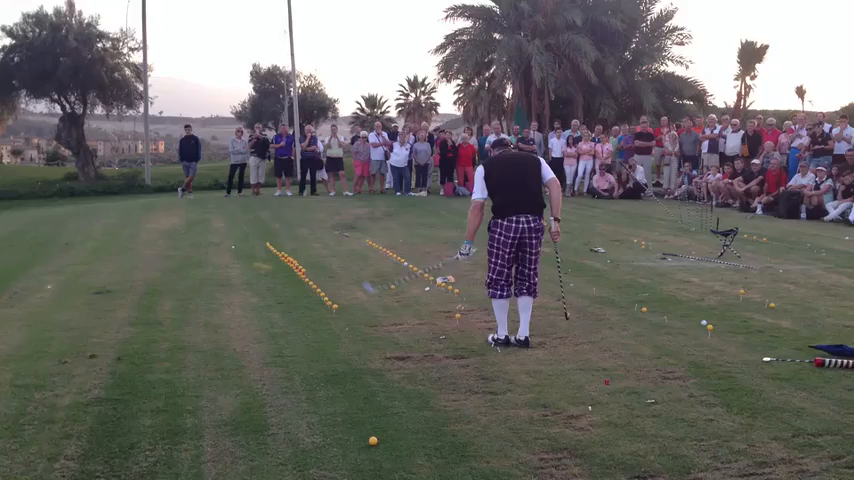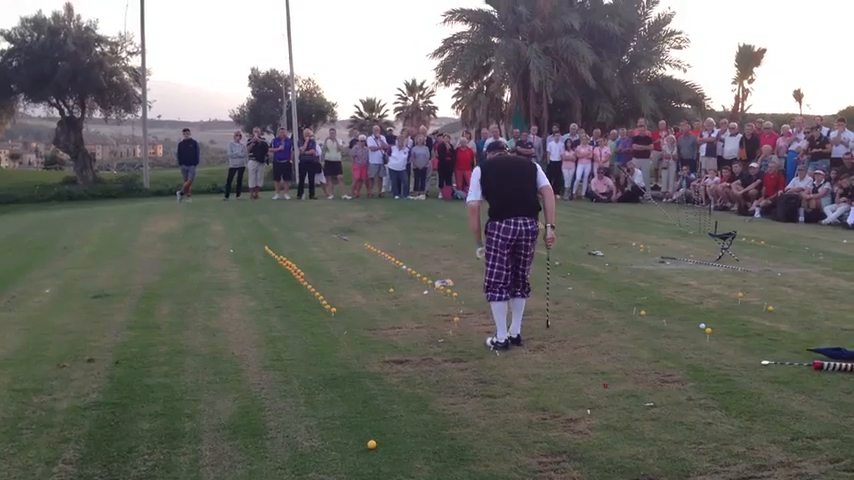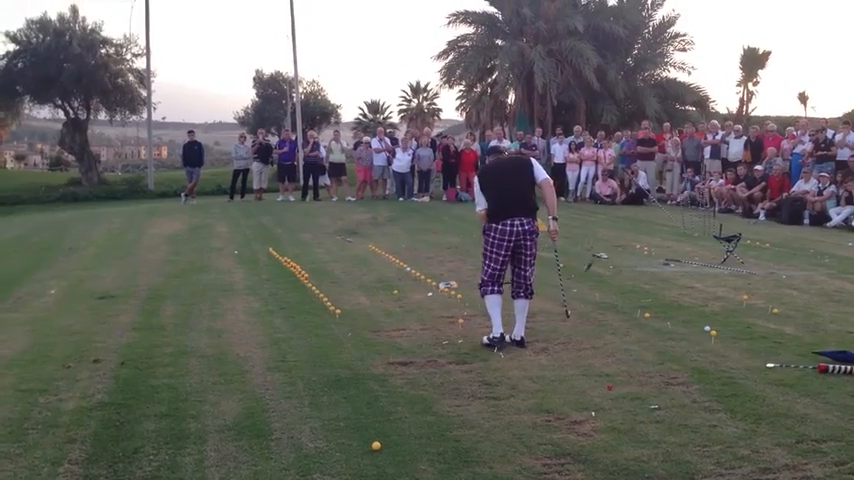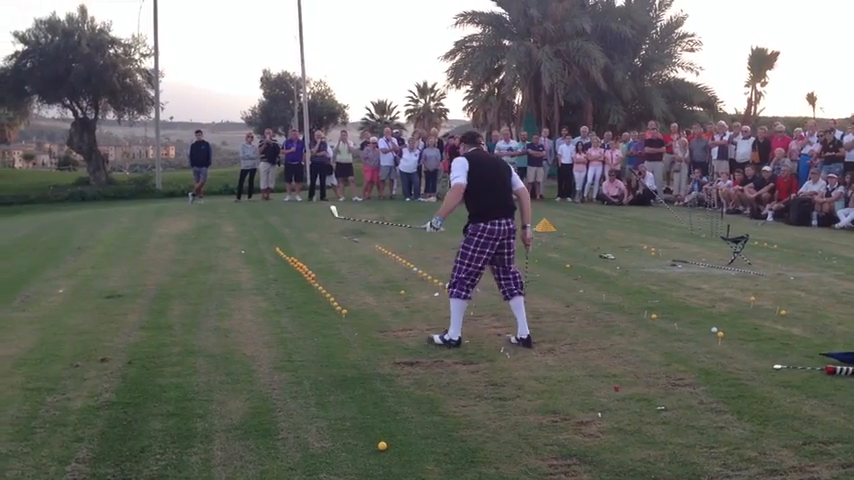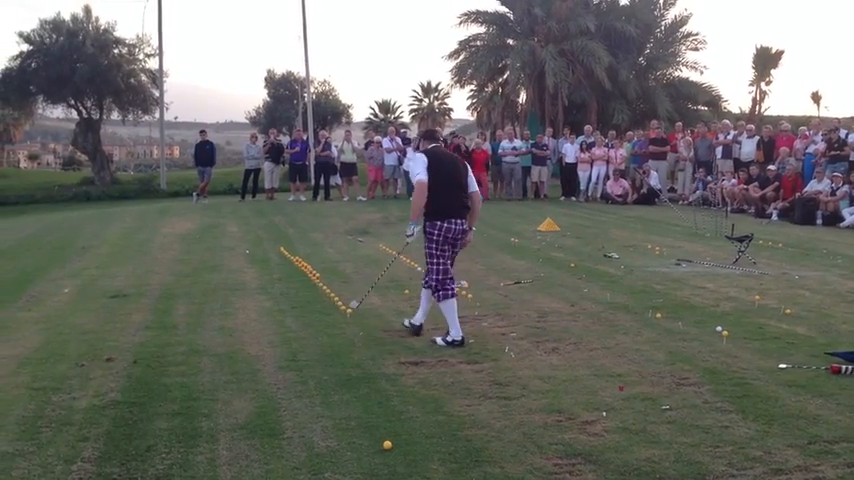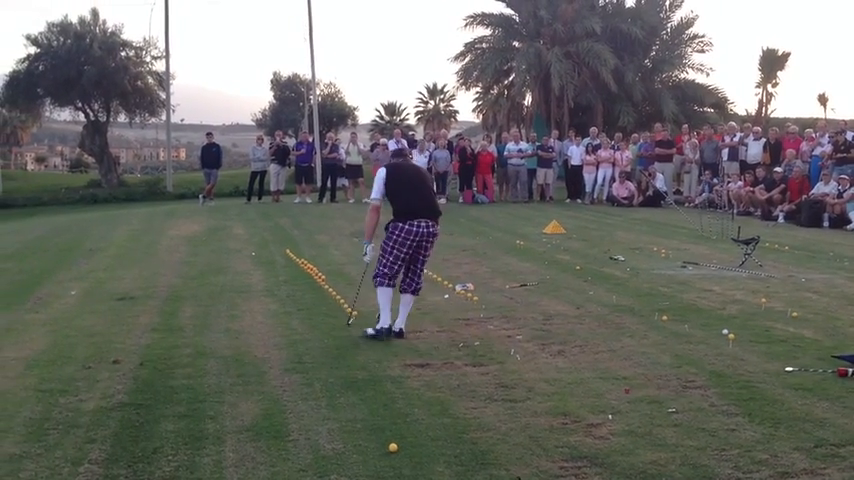
dt=0.4s
person 1, frame 1
left shoulder: (486, 166)
right shoulder: (535, 160)
left elbow: (477, 207)
right elbow: (554, 185)
left wrist: (468, 241)
right wrist: (555, 219)
left hip: (504, 223)
right hip: (534, 222)
left knee: (498, 280)
right knee: (527, 278)
left ankle: (501, 335)
right ankle: (523, 334)
person 1, frame 2
left shoulder: (482, 169)
right shoulder: (530, 164)
left elbow: (473, 207)
right elbow: (548, 192)
left wrist: (479, 242)
right wrist: (550, 227)
left hip: (500, 225)
right hip: (529, 224)
left knee: (496, 281)
right knee: (520, 279)
left ankle: (501, 337)
right ankle: (515, 333)
person 1, frame 3
left shoulder: (482, 175)
right shoulder: (527, 162)
left elbow: (483, 214)
right elbow: (547, 186)
right wrist: (552, 218)
left hip: (499, 227)
right hip: (528, 224)
left knee: (490, 281)
right knee: (523, 280)
left ankle: (496, 332)
right ankle: (518, 334)
person 1, frame 4
left shoulder: (462, 161)
right shoulder: (501, 162)
left elbow: (458, 189)
right elbow: (523, 193)
left wrist: (438, 217)
right wrist: (526, 227)
left hip: (481, 225)
right hip: (506, 224)
left knee: (462, 278)
right knee: (508, 277)
left ankle: (453, 335)
right ankle: (523, 333)
person 1, frame 5
left shoulder: (421, 157)
right shoulder: (459, 162)
left elbow: (421, 188)
right elbow: (476, 197)
left wrist: (413, 223)
right wrist: (470, 227)
left hip: (438, 223)
right hip: (460, 223)
left knee: (440, 278)
right knee: (439, 272)
left ankle: (456, 335)
right ankle: (418, 321)
person 1, frame 6
left shoulder: (385, 170)
right shoulder: (423, 173)
left elbow: (374, 208)
left wrist: (368, 242)
left hip: (404, 224)
right hip: (431, 226)
left knee: (384, 273)
right knee: (413, 276)
left ankle: (384, 324)
right ankle: (400, 326)
